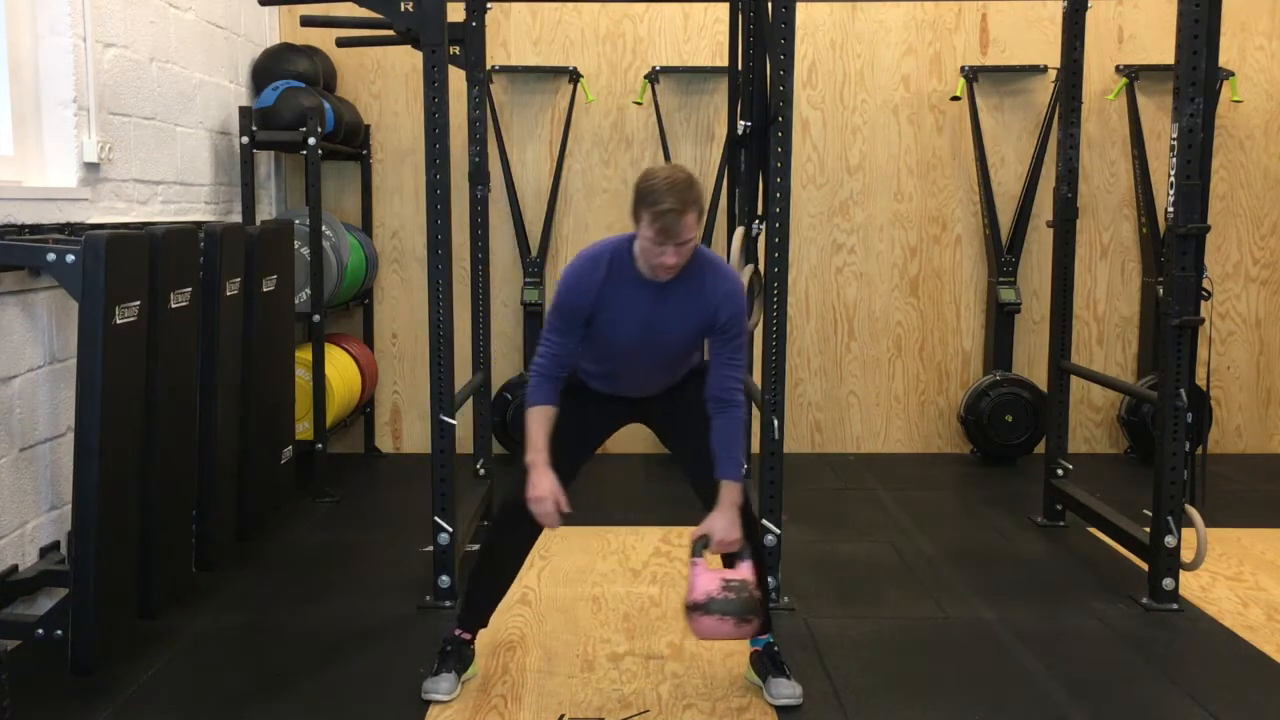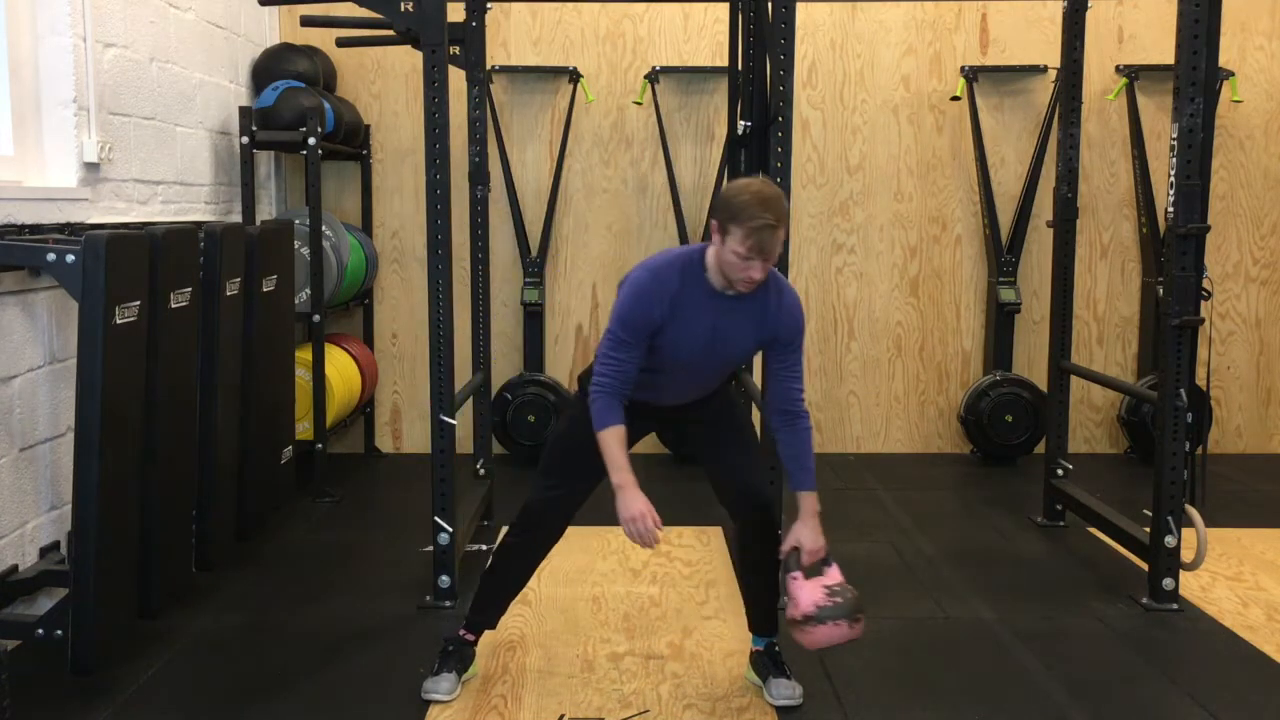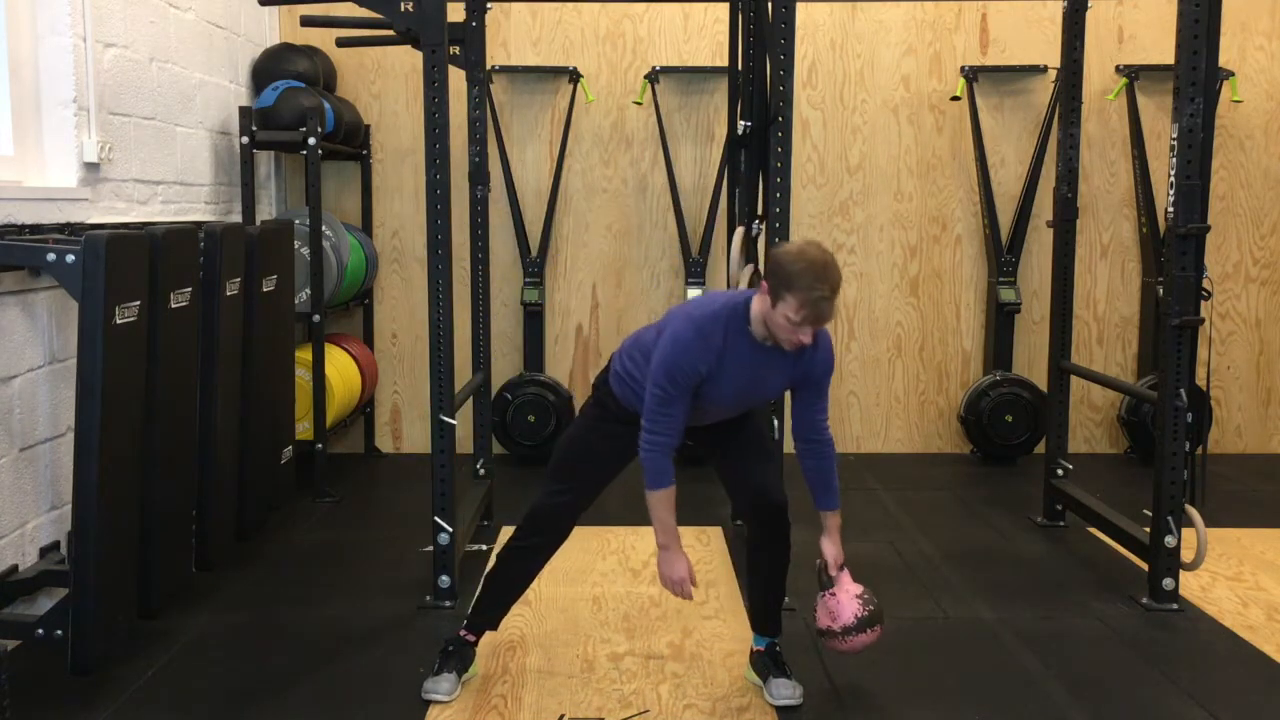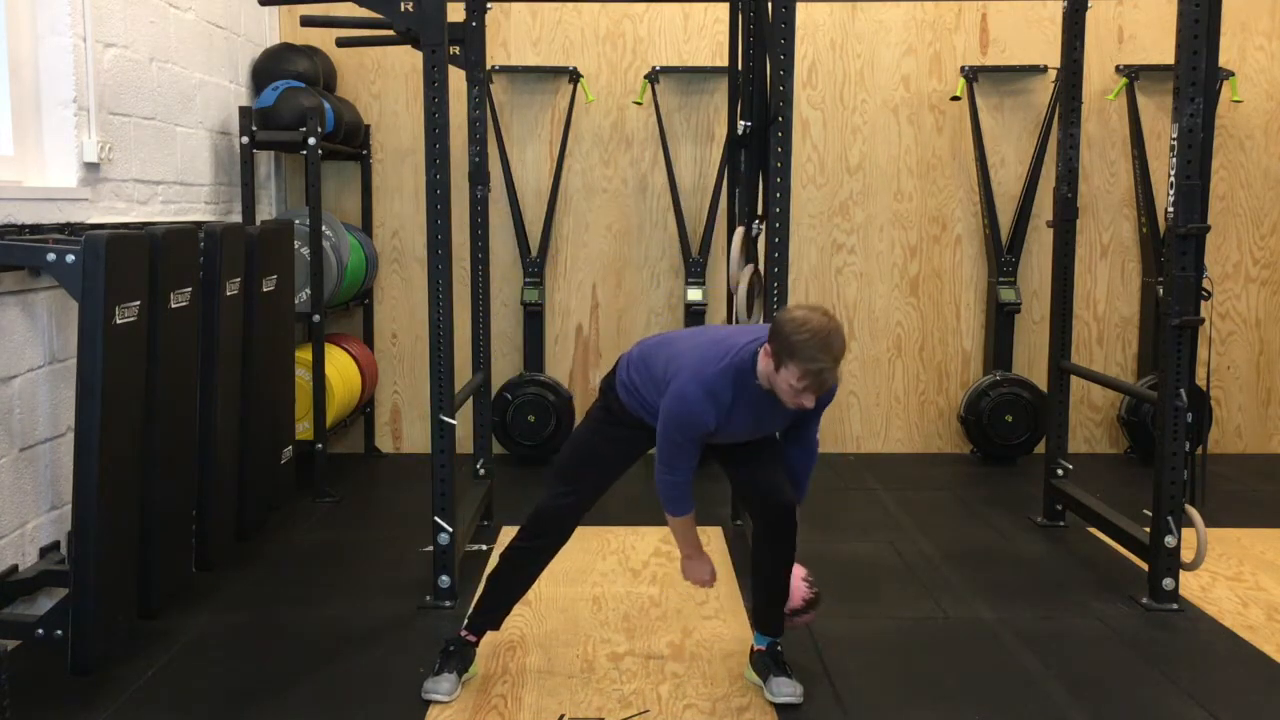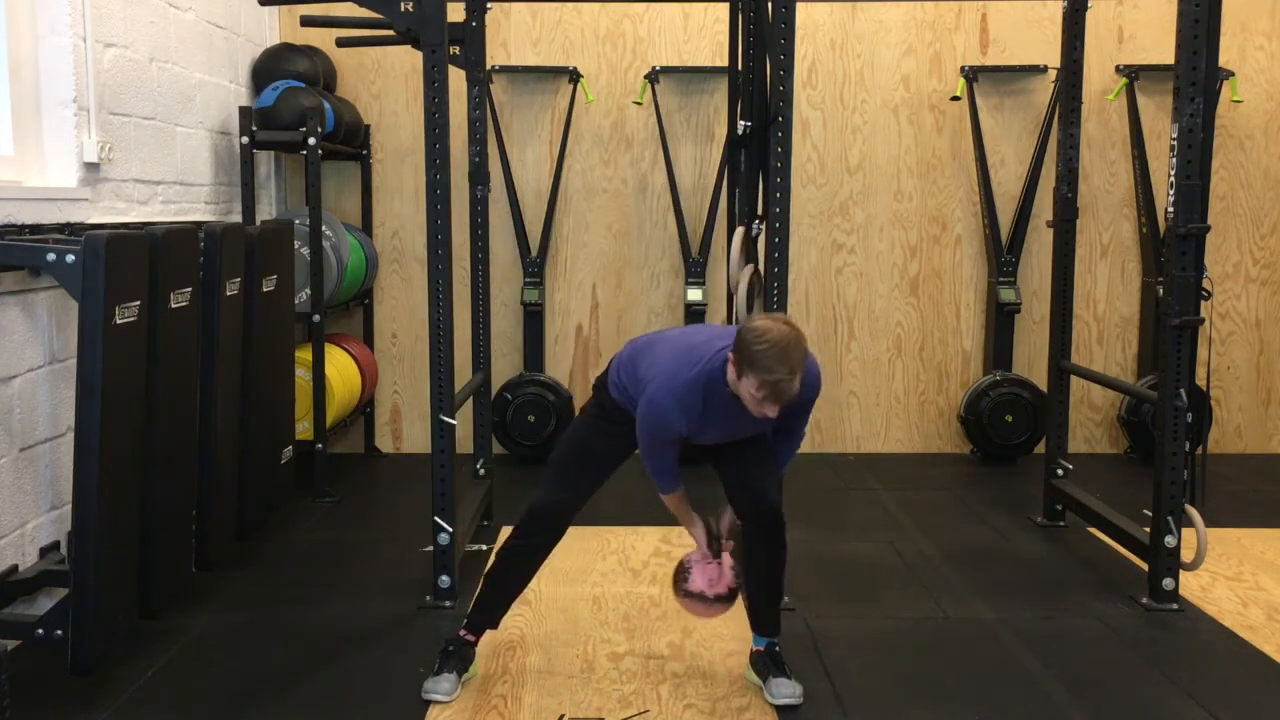
dt=0.3s
person 1, frame 1
left shoulder: (722, 288)
right shoulder: (590, 271)
left elbow: (728, 401)
right elbow: (547, 370)
left wrist: (727, 504)
right wrist: (539, 465)
left hip: (676, 392)
right hip: (590, 392)
left knee: (733, 505)
right knee: (522, 505)
left ankle: (763, 648)
right ankle: (461, 641)
person 1, frame 2
left shoulder: (780, 305)
right shoulder: (652, 283)
left elbow: (788, 410)
right elbow: (606, 391)
left wrist: (808, 514)
right wrist: (625, 489)
left hip: (703, 401)
right hip: (619, 391)
left knee: (756, 503)
right knee: (545, 511)
left ankle: (764, 649)
right ankle: (465, 641)
person 1, frame 3
left shoulder: (814, 348)
right shoulder: (695, 332)
left elbow: (814, 437)
right elbow: (657, 445)
left wrist: (831, 529)
right wrist: (669, 549)
right hip: (629, 404)
left knee: (768, 507)
right knee: (553, 513)
left ankle: (766, 650)
right ankle: (466, 641)
person 1, frame 4
left shoulder: (816, 376)
right shoulder: (701, 384)
left elbow: (800, 445)
right elbow: (674, 482)
left wrist: (788, 501)
right wrist: (691, 554)
right hip: (636, 400)
left knee: (776, 509)
right knee: (557, 512)
left ankle: (766, 649)
right ankle: (466, 642)
person 1, frame 5
left shoulder: (803, 376)
right shoulder: (672, 390)
left elbow: (788, 436)
right elbow: (662, 472)
left wrist: (745, 501)
right wrist: (691, 523)
right hip: (628, 399)
left knee: (764, 512)
right knee: (550, 509)
left ankle: (765, 650)
right ankle: (464, 643)
